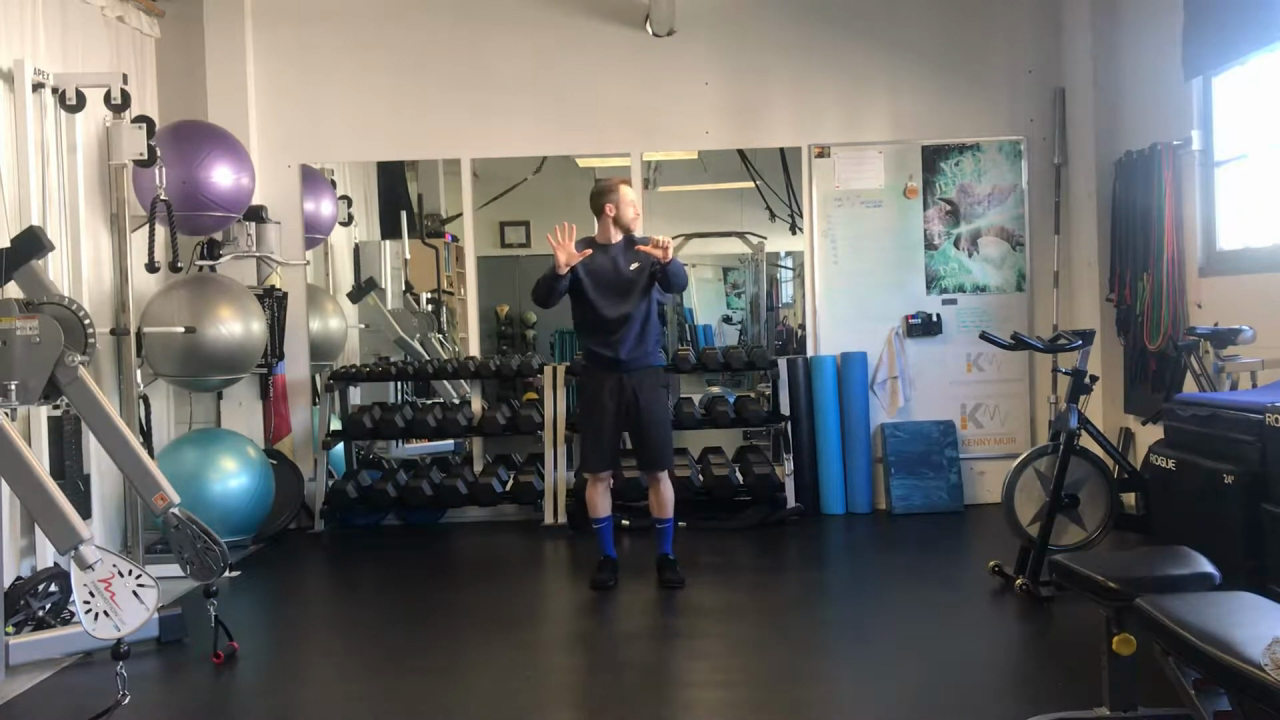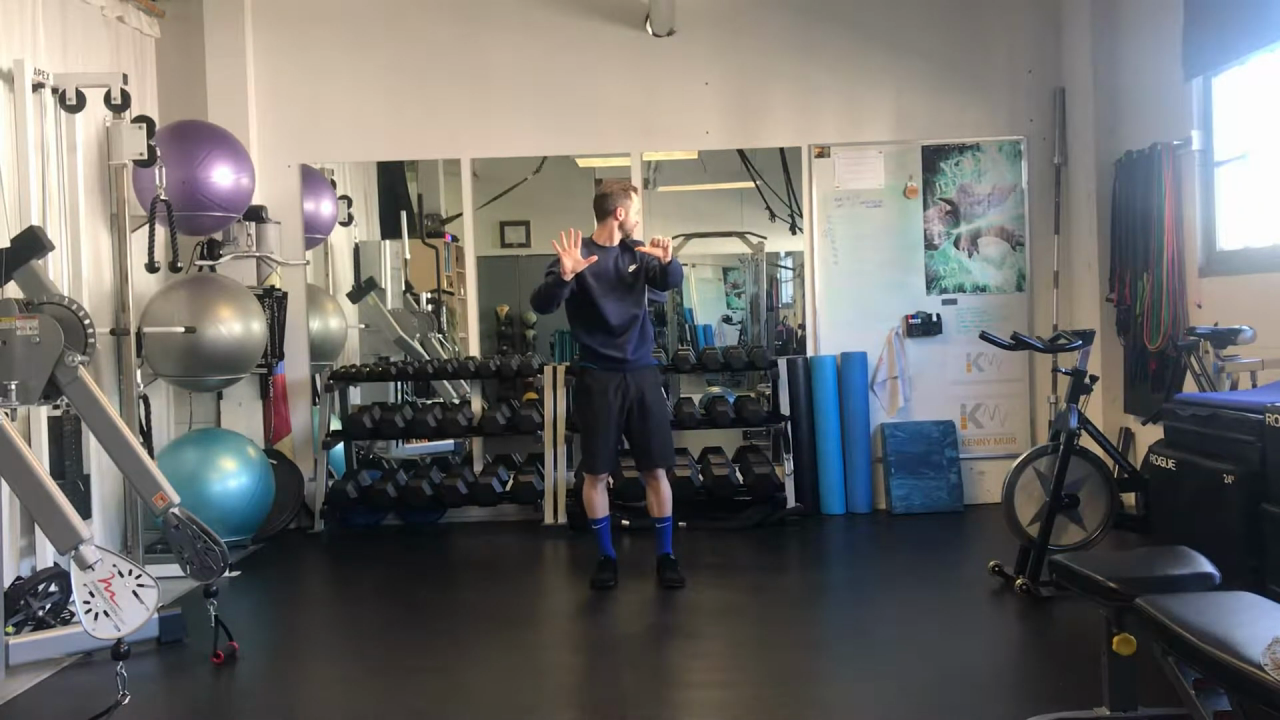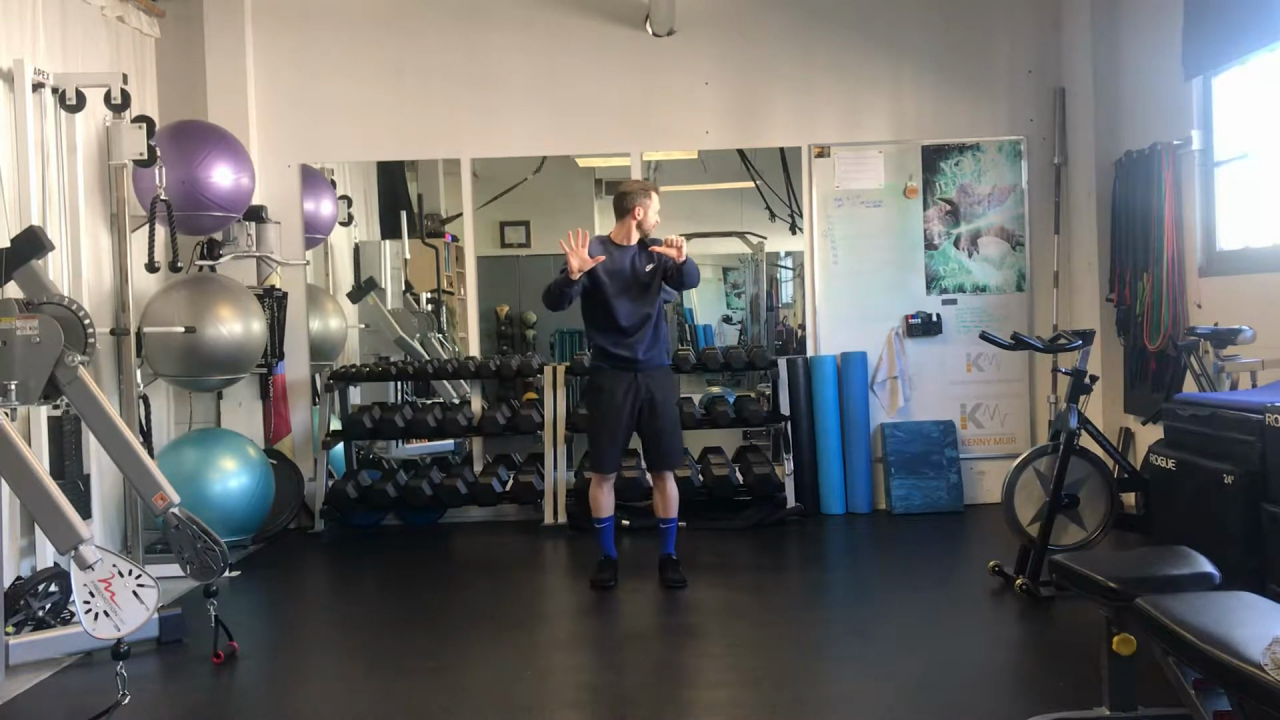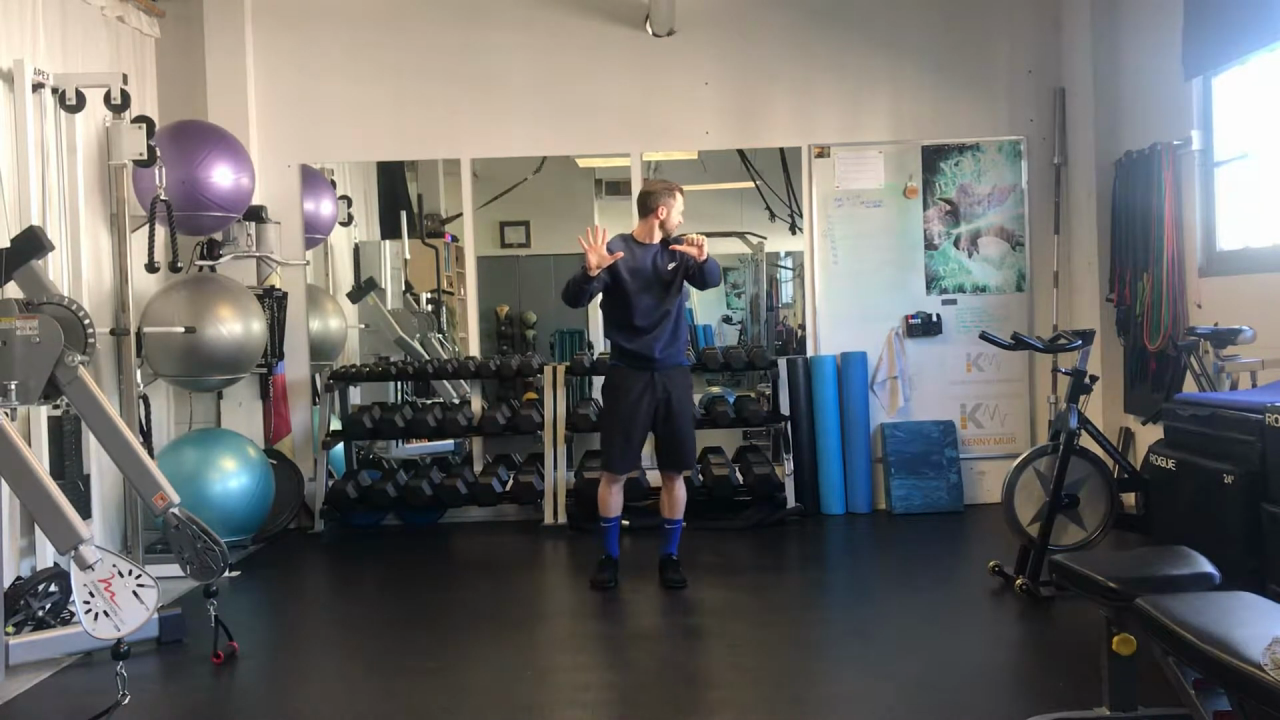
dt=0.5s
person 1, frame 1
left shoulder: (643, 250)
right shoulder: (580, 253)
left elbow: (678, 285)
right elbow: (543, 299)
left wrist: (667, 260)
right wrist: (559, 269)
left hip: (646, 373)
right hip: (600, 376)
left knee: (658, 471)
right knee: (598, 473)
left ankle: (666, 556)
right ankle: (607, 557)
person 1, frame 2
left shoulder: (637, 251)
right shoulder: (577, 254)
left elbow: (670, 283)
right elbow: (542, 305)
left wrist: (667, 260)
right wrist: (564, 276)
left hip: (642, 372)
right hip: (598, 377)
left knee: (657, 470)
right knee: (596, 473)
left ankle: (666, 556)
right ankle: (606, 557)
person 1, frame 3
left shoulder: (655, 251)
right shoulder: (593, 252)
left elbow: (689, 282)
right elbow: (554, 302)
left wrist: (681, 260)
right wrist: (572, 274)
left hip: (655, 373)
right hip: (610, 376)
left knee: (664, 470)
right knee: (603, 473)
left ankle: (668, 555)
right ankle: (607, 556)
person 1, frame 4
left shoulder: (678, 251)
right shoulder: (615, 250)
left elbow: (712, 280)
right elbow: (573, 299)
left wrist: (703, 258)
right wrist: (591, 271)
left hip: (673, 373)
right hip: (627, 374)
left knee: (674, 471)
right knee: (615, 471)
left ankle: (670, 556)
right ankle: (609, 556)
